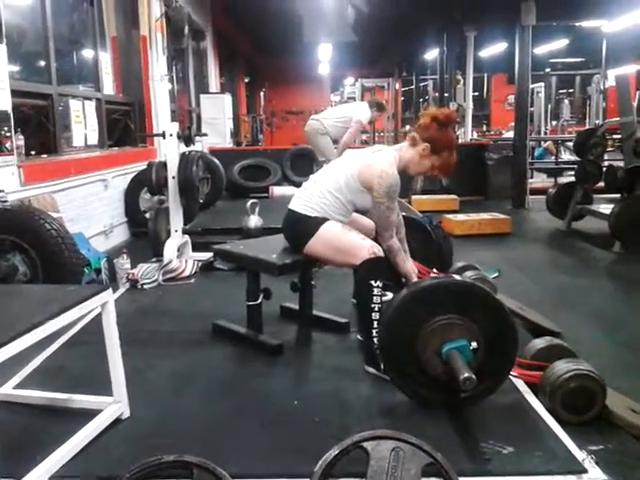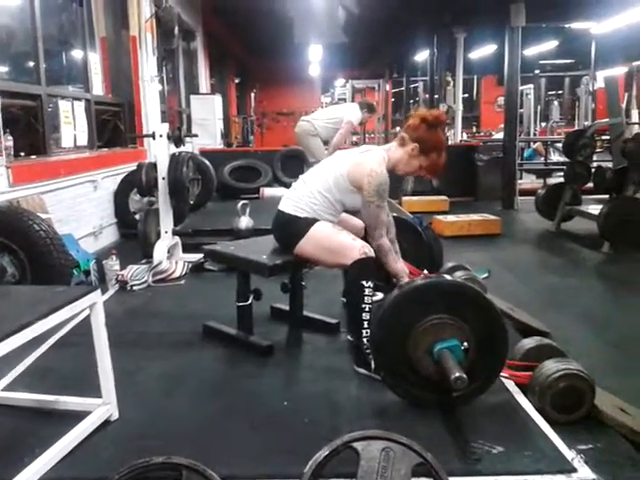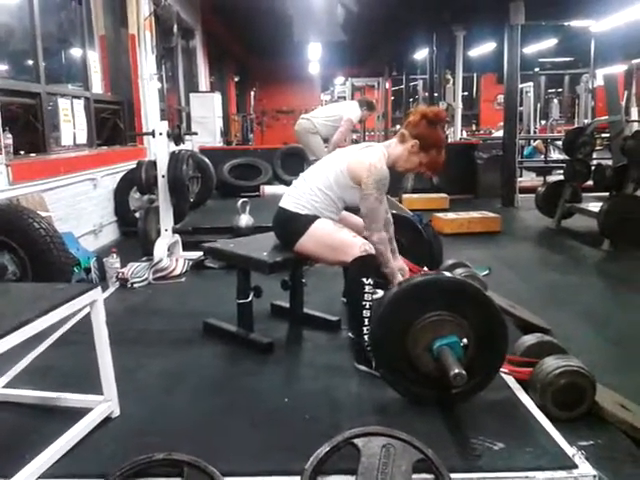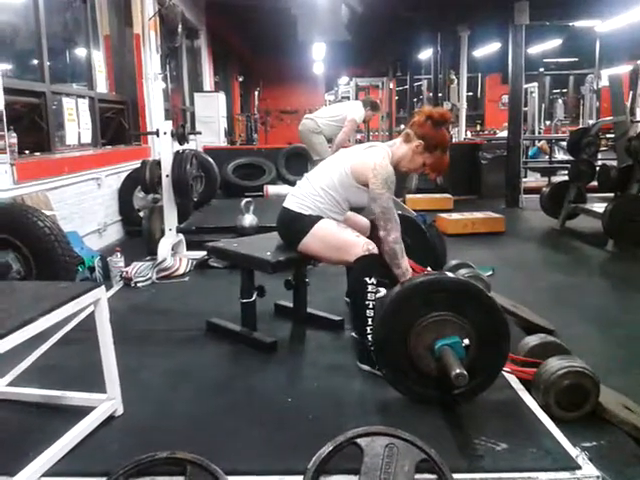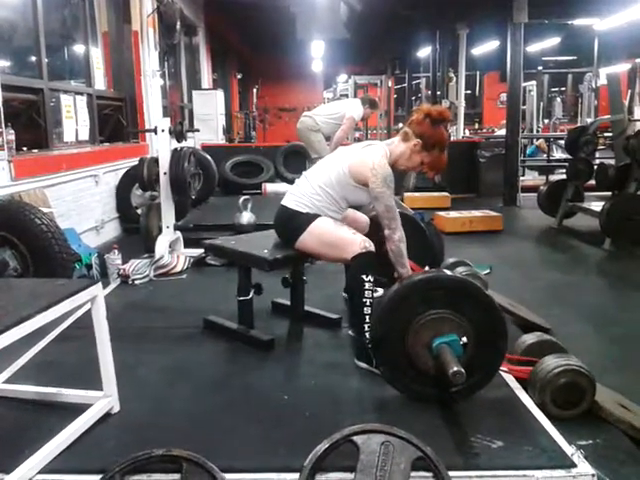
dt=0.2s
person 1, frame 1
left shoulder: (386, 155)
right shoulder: (386, 172)
left elbow: (394, 220)
right elbow: (389, 238)
left wrist: (409, 262)
right wrist: (411, 279)
left hip: (316, 213)
right hip: (303, 221)
left knee: (375, 233)
right knee: (371, 254)
left ankle: (370, 305)
right ankle: (375, 355)
person 1, frame 2
left shoulder: (375, 155)
right shoulder: (375, 171)
left elbow: (384, 219)
right elbow: (379, 238)
left wrist: (398, 261)
right wrist: (401, 279)
left hip: (306, 213)
right hip: (293, 221)
left knee: (363, 233)
right knee: (362, 255)
left ankle: (358, 302)
right ankle: (365, 354)
person 1, frame 3
left shoulder: (376, 152)
right shoulder: (376, 166)
left elbow: (382, 215)
right elbow: (375, 233)
left wrist: (396, 257)
right wrist: (396, 279)
left hip: (306, 210)
right hip: (294, 218)
left knee: (362, 231)
right knee: (362, 251)
left ankle: (357, 299)
right ankle: (365, 352)
person 1, frame 4
left shoulder: (380, 152)
right shoulder: (381, 166)
left elbow: (388, 217)
right elbow: (388, 233)
left wrist: (402, 260)
right wrist: (405, 281)
left hip: (310, 211)
right hip: (298, 219)
left knee: (369, 230)
right knee: (366, 252)
left ankle: (358, 296)
right ankle: (369, 351)
person 1, frame 5
left shoulder: (378, 150)
right shoulder: (378, 165)
left elbow: (389, 219)
right elbow: (392, 230)
left wrist: (403, 265)
left hip: (309, 209)
right hip: (295, 217)
left knee: (368, 227)
right knee: (362, 250)
left ankle: (356, 292)
right ankle: (366, 350)
